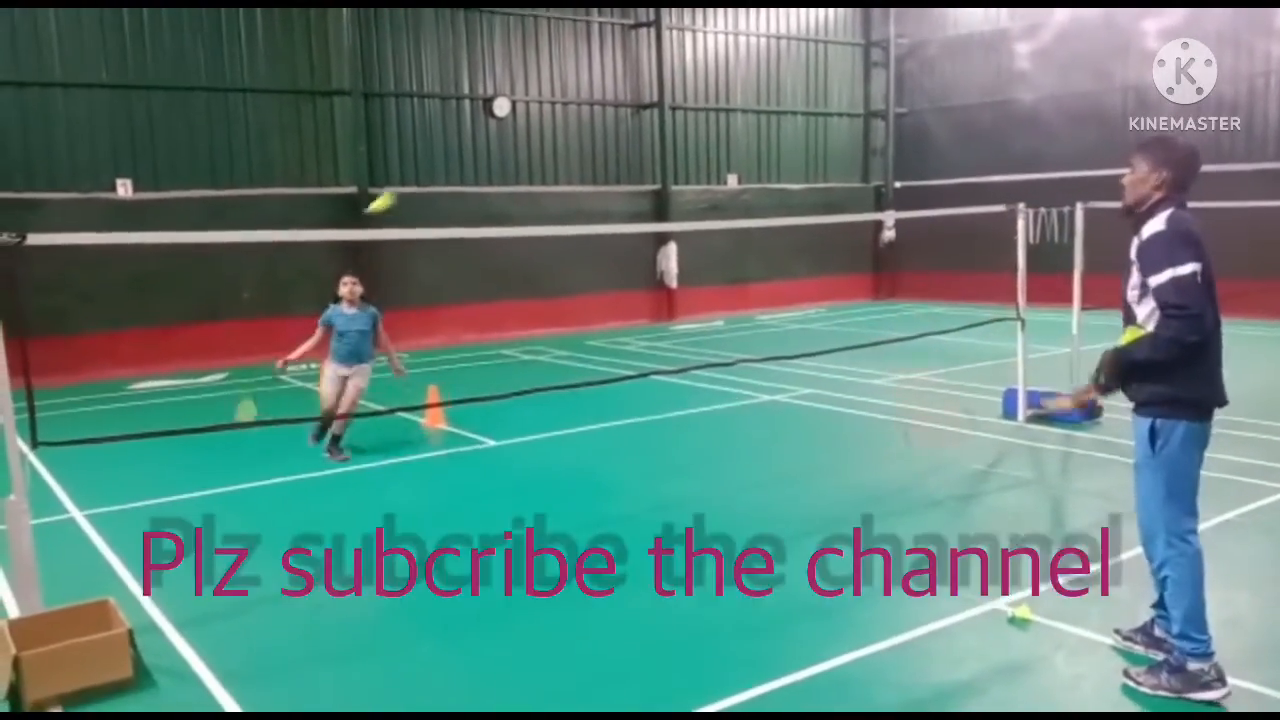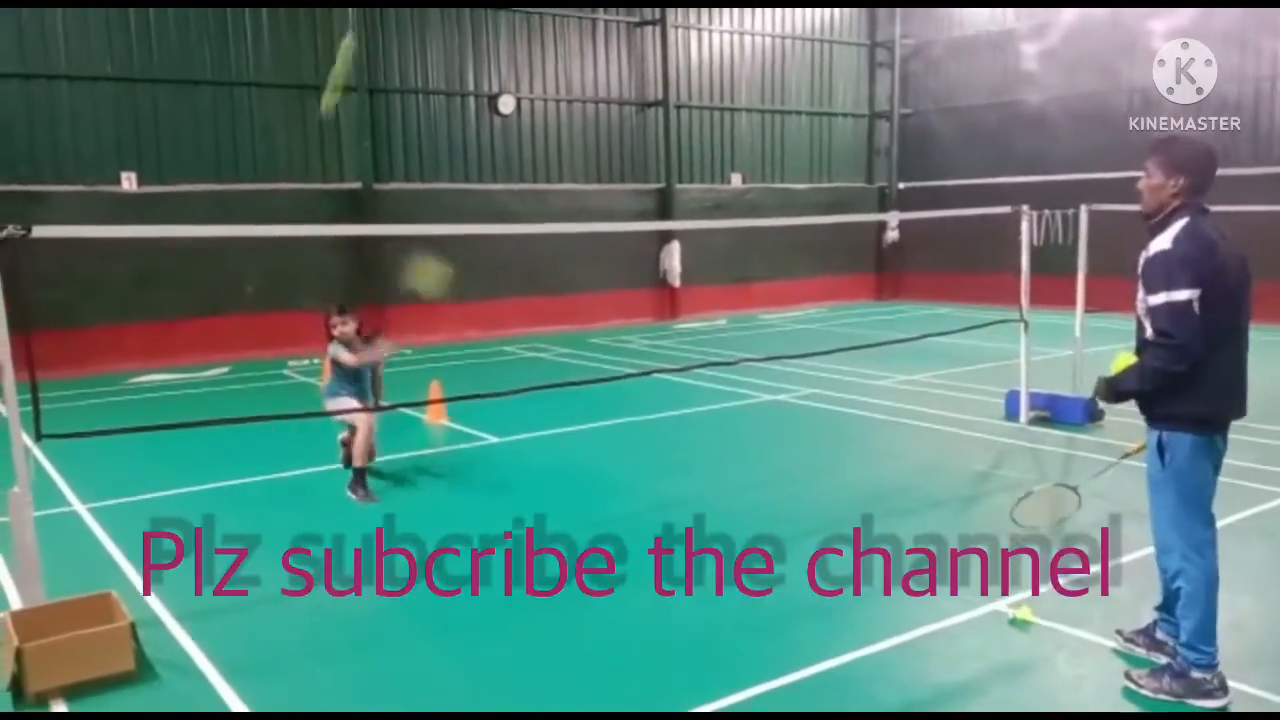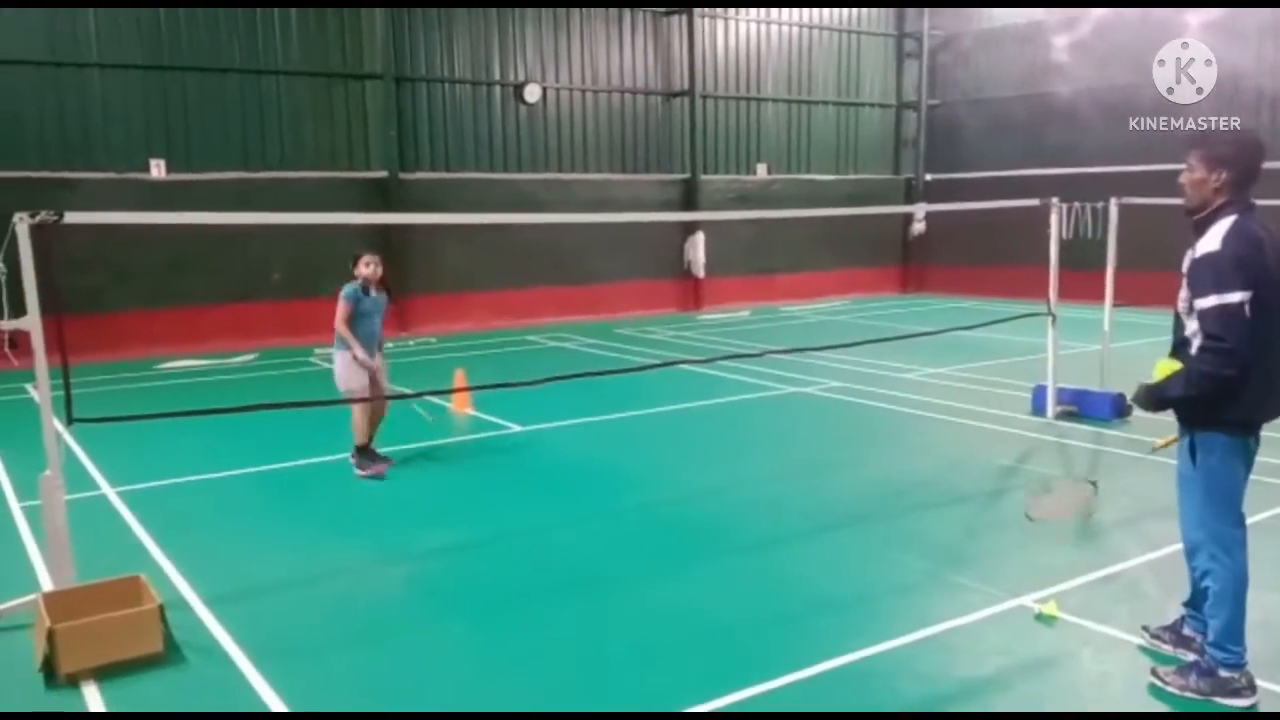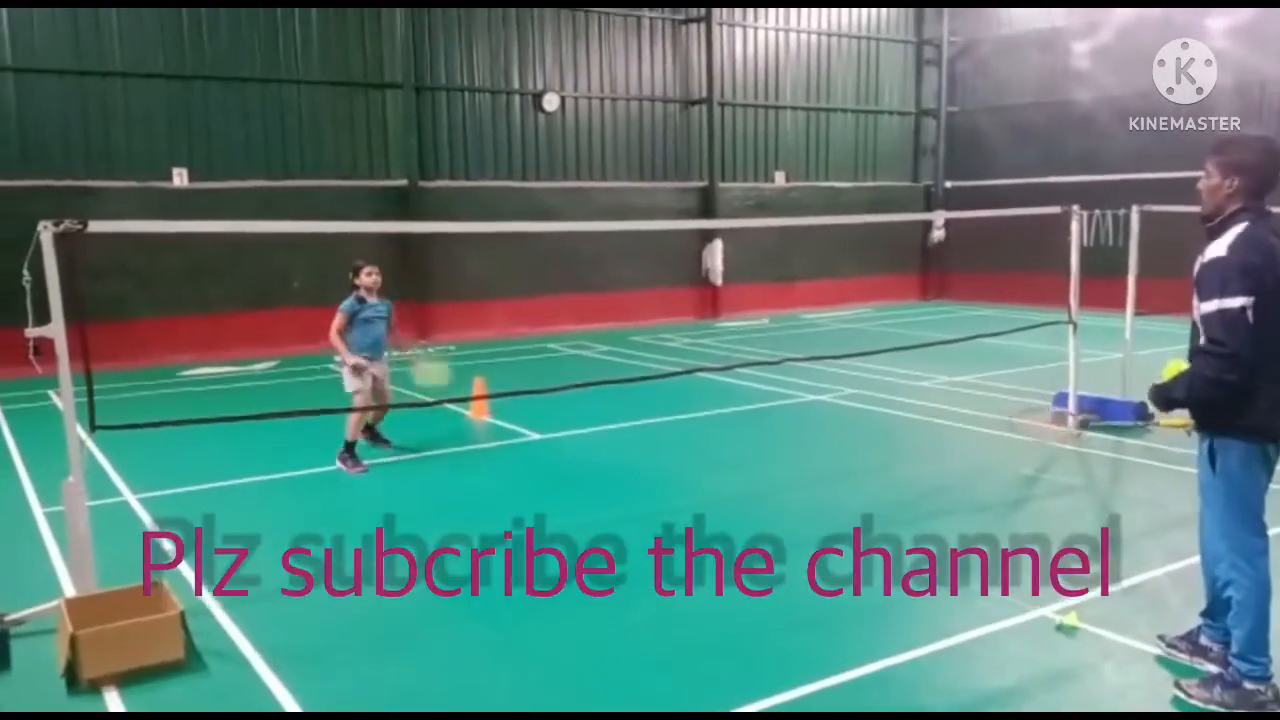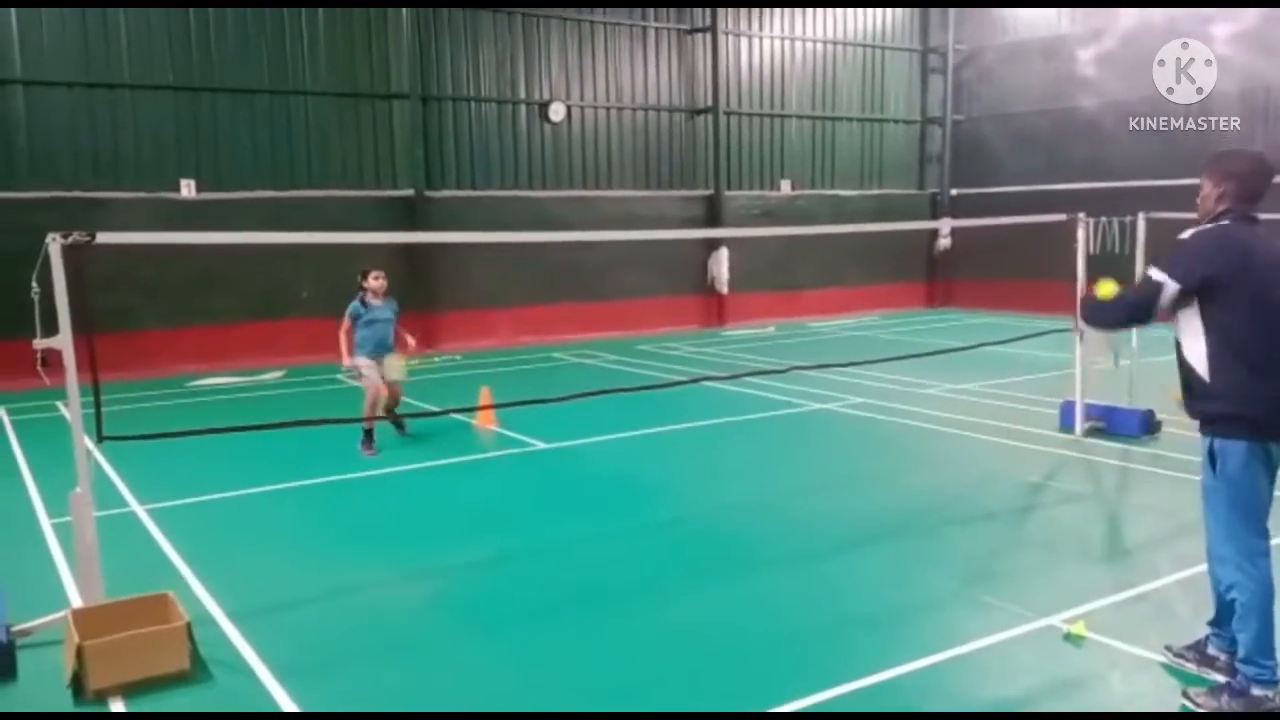
dt=0.4s
person 1, frame 1
left shoulder: (1163, 235)
right shoulder: (1163, 235)
left elbow: (1186, 327)
left wrist: (1120, 360)
right wrist: (1105, 380)
left hip: (1171, 405)
right hip: (1172, 401)
left knee: (1168, 528)
right knee: (1164, 524)
left ankle: (1194, 663)
right ankle: (1168, 624)
person 1, frame 2
left shoulder: (1172, 250)
right shoulder: (1209, 241)
left elbow: (1172, 351)
left wrist: (1119, 385)
left hip: (1184, 417)
right hip: (1206, 408)
left knee: (1185, 536)
right knee: (1178, 531)
left ankle: (1197, 669)
right ankle: (1171, 628)
person 1, frame 3
left shoulder: (1221, 248)
left elbow: (1220, 354)
left wrist: (1162, 393)
right wrist: (1177, 391)
left hip: (1218, 416)
left knee: (1213, 534)
right knee: (1207, 528)
left ankle: (1225, 668)
right ankle: (1198, 625)
person 1, frame 4
left shoulder: (1230, 254)
left elbow: (1224, 359)
left wrist: (1171, 393)
right wrist: (1193, 397)
right knee: (1225, 535)
right ankle: (1217, 635)
person 1, frame 5
left shoulder: (1205, 244)
left elbow: (1137, 306)
left wrist: (1095, 308)
right wrist: (1208, 382)
right knee: (1232, 539)
right ankle: (1224, 644)
person 2, frame 1
left shoulder: (371, 313)
right shoulder: (331, 313)
left elbow: (381, 339)
right elbow: (315, 340)
left wrist: (394, 361)
right wrist: (291, 357)
left hip: (360, 366)
right hip: (336, 364)
left knee: (348, 405)
right knee: (329, 406)
left ankle: (334, 444)
right ankle: (324, 424)
person 2, frame 2
left shoulder: (371, 346)
right shoulder: (336, 348)
left elbow: (376, 377)
right elbow: (352, 362)
left wrist: (377, 403)
right wrist: (376, 355)
left hip: (363, 401)
right hip: (339, 398)
left knee: (368, 453)
right knee: (365, 423)
left ankle: (347, 440)
right ankle: (357, 482)
person 2, frame 3
left shoulder: (382, 296)
right shoulder: (351, 291)
right elbow: (339, 324)
left wrist: (380, 356)
right wrist: (358, 349)
left hip: (371, 355)
right hip: (349, 354)
left knee: (380, 404)
right knee: (361, 401)
left ankle: (363, 449)
right ankle: (362, 458)
person 2, frame 4
left shoulder: (385, 304)
right shoulder: (352, 304)
left elbow: (391, 329)
right elbow: (333, 333)
right wrist: (348, 357)
left hip: (378, 360)
right hip: (356, 362)
left knee: (384, 403)
right knee: (362, 403)
left ankle: (368, 428)
right ankle: (346, 453)
person 2, frame 5
left shoulder: (391, 304)
right shoulder: (357, 306)
right elbow: (344, 332)
left wrist: (407, 337)
right wrist: (346, 357)
left hip: (388, 356)
right hip: (365, 358)
left knee: (396, 395)
right knee: (373, 394)
left ankle: (389, 410)
right ankle: (367, 437)
